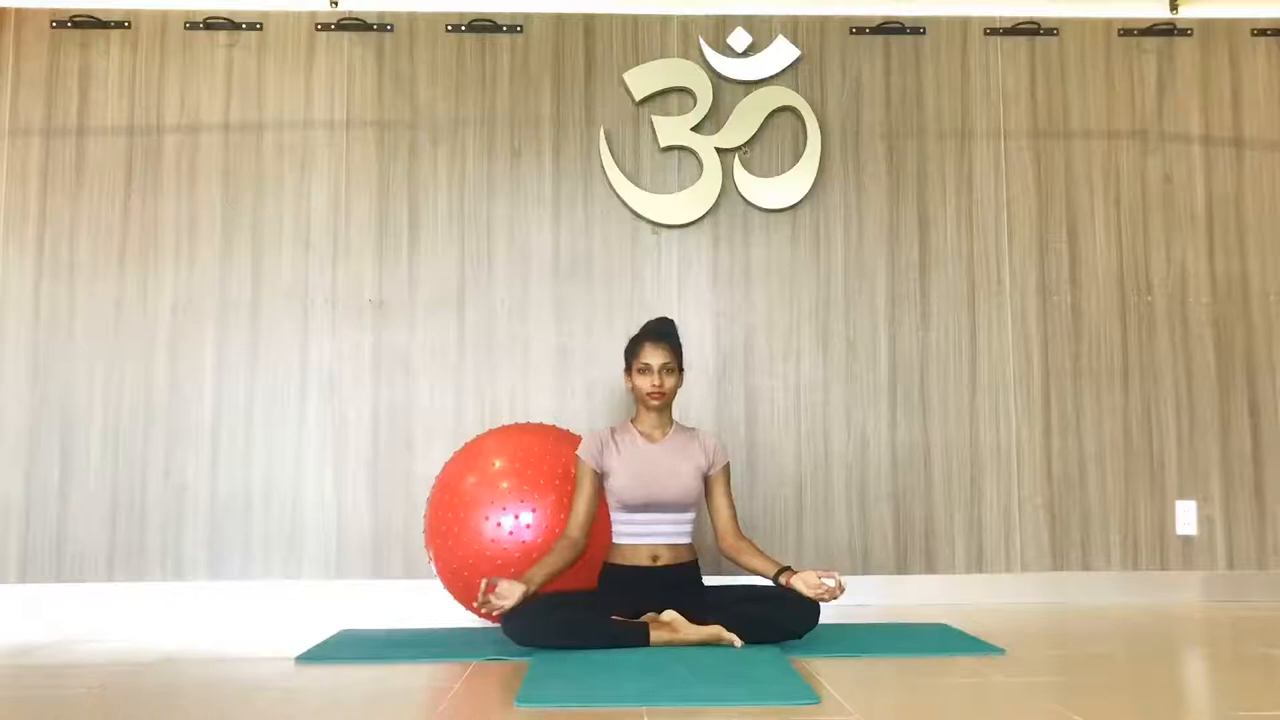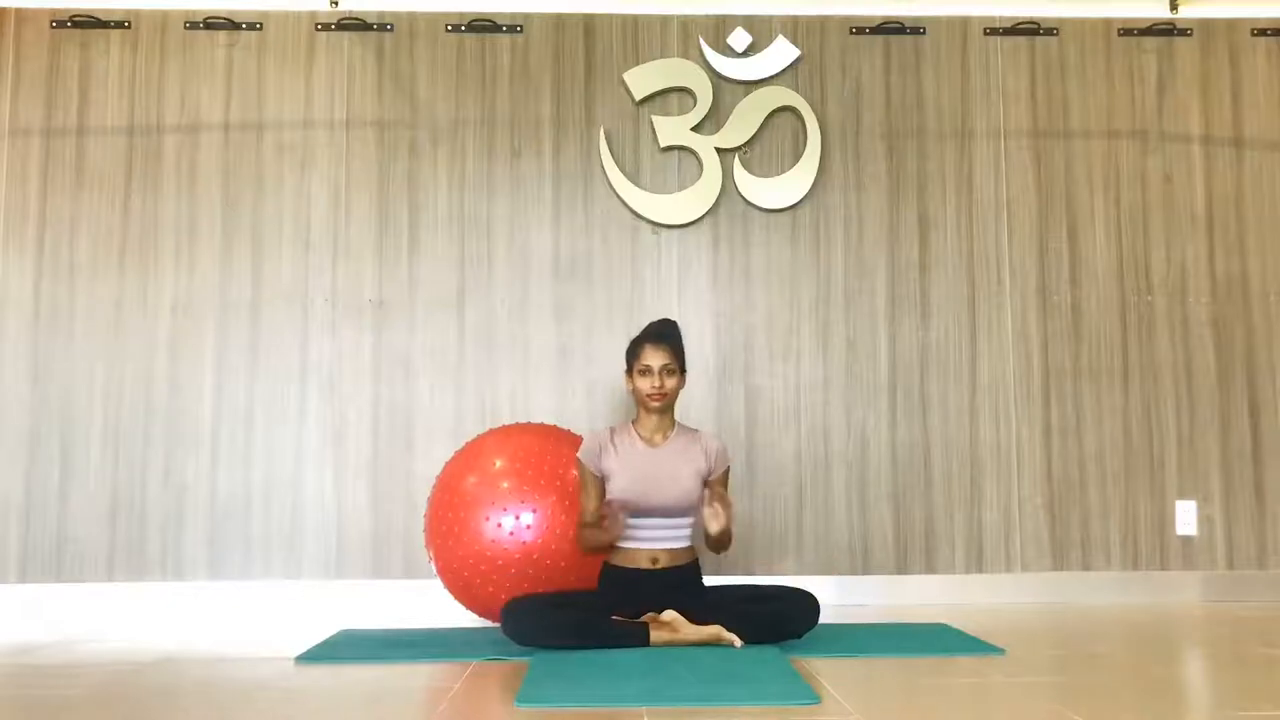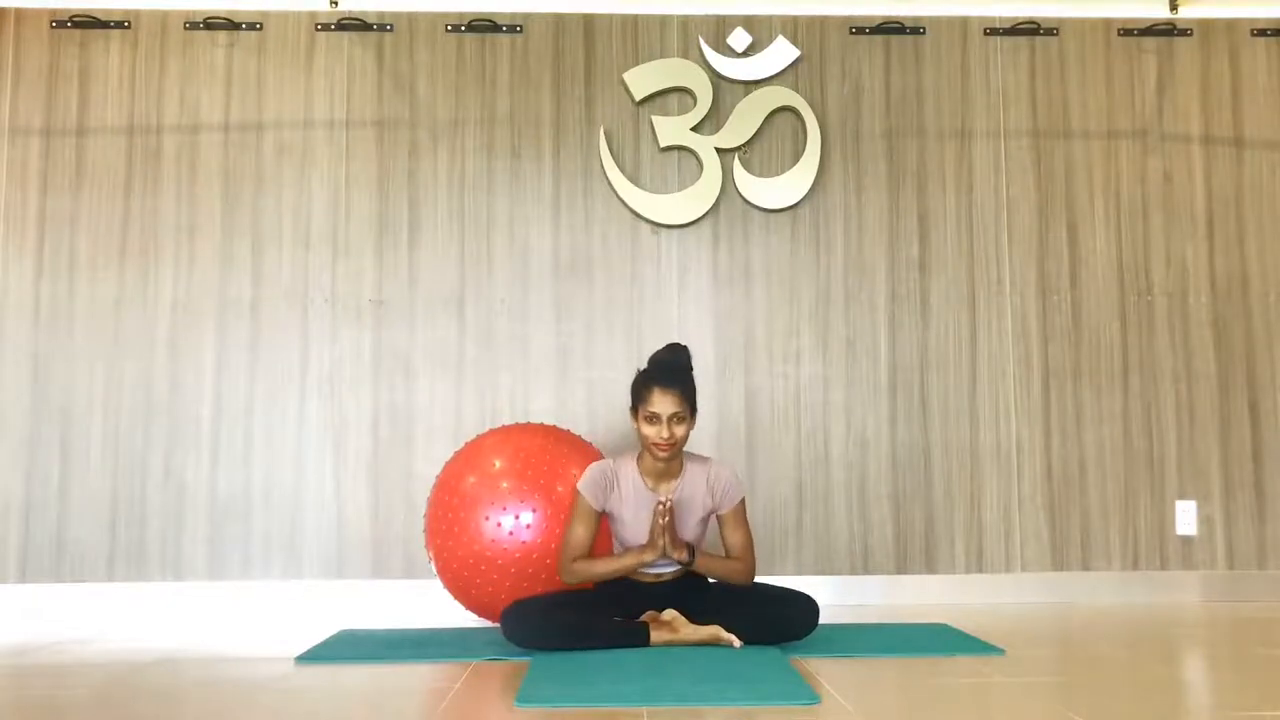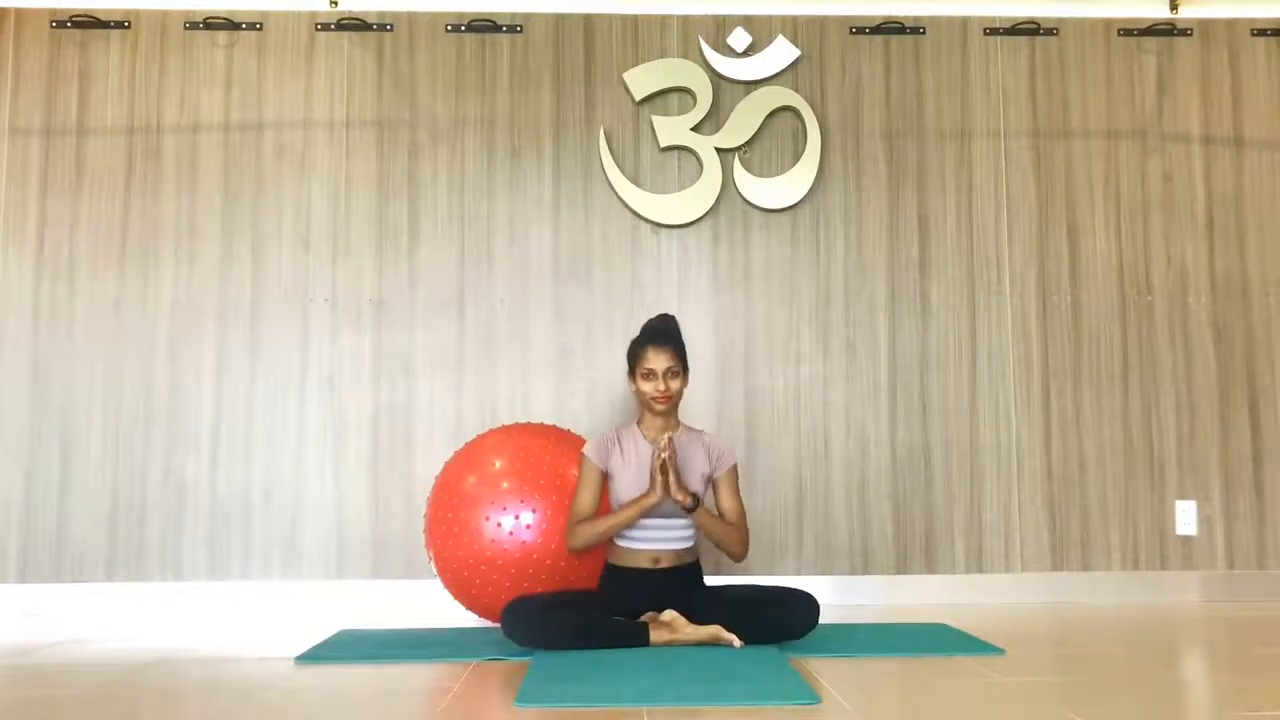
dt=1s
person 1, frame 1
left shoulder: (705, 446)
right shoulder: (600, 445)
left elbow: (730, 537)
right elbow: (574, 536)
left wrist: (787, 576)
right wrist: (526, 584)
left hip: (686, 588)
right hip: (618, 588)
left knee: (799, 608)
right knee: (520, 619)
right ankle: (678, 632)
person 1, frame 2
left shoulder: (708, 448)
right shoulder: (600, 445)
left elbow: (718, 544)
right elbow: (587, 533)
left wrist: (717, 531)
right wrist: (608, 531)
left hip: (687, 588)
right hip: (619, 588)
left knee: (802, 608)
right knee: (518, 617)
left ankle: (637, 627)
right ankle: (681, 632)
person 1, frame 3
left shoulder: (718, 478)
right shoulder: (603, 476)
left elbow: (744, 571)
right elbow: (570, 569)
left wrist: (683, 552)
right wrist: (646, 552)
left hip: (689, 593)
right hip: (621, 595)
left knee: (801, 611)
right knee: (518, 620)
left ankle: (643, 628)
right ankle: (669, 632)
person 1, frame 4
left shoulder: (712, 449)
right shoulder: (605, 446)
left elbow: (738, 547)
right elbow: (576, 538)
left wrist: (685, 497)
right wrist: (651, 495)
left hip: (687, 589)
right hip: (620, 589)
left knee: (801, 609)
right knee: (519, 617)
left ankle: (648, 626)
right ankle: (669, 632)
